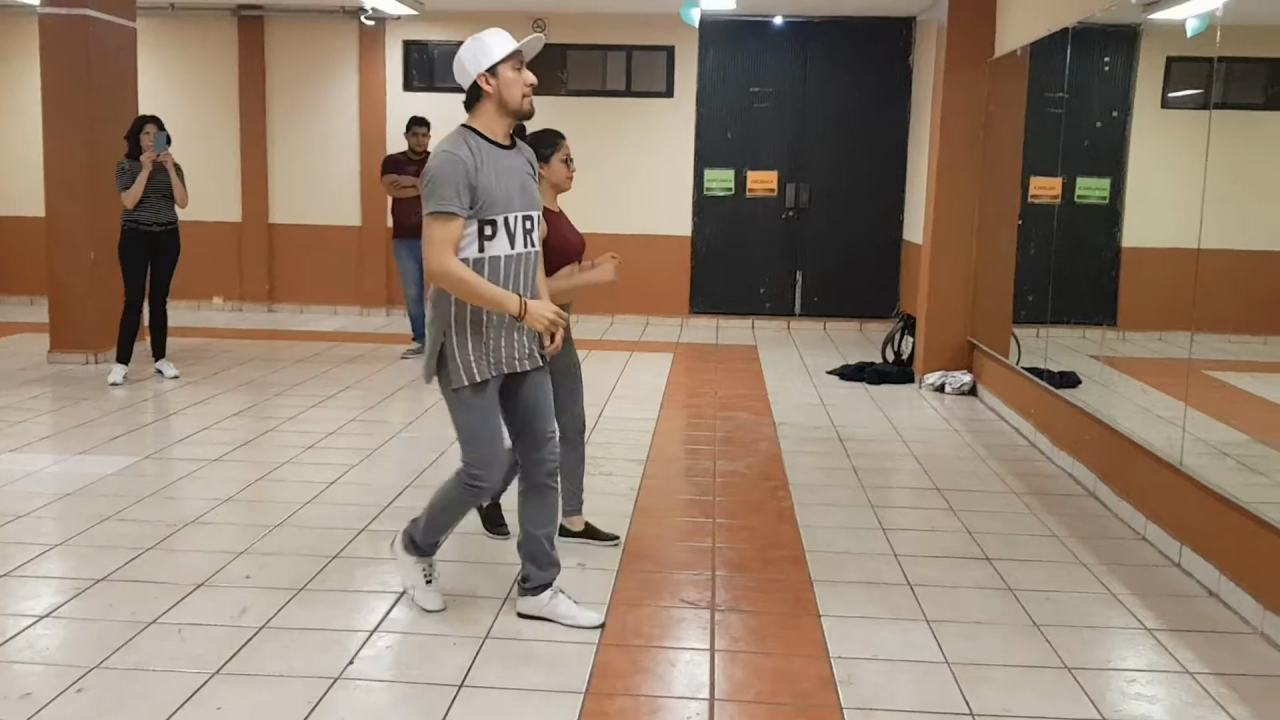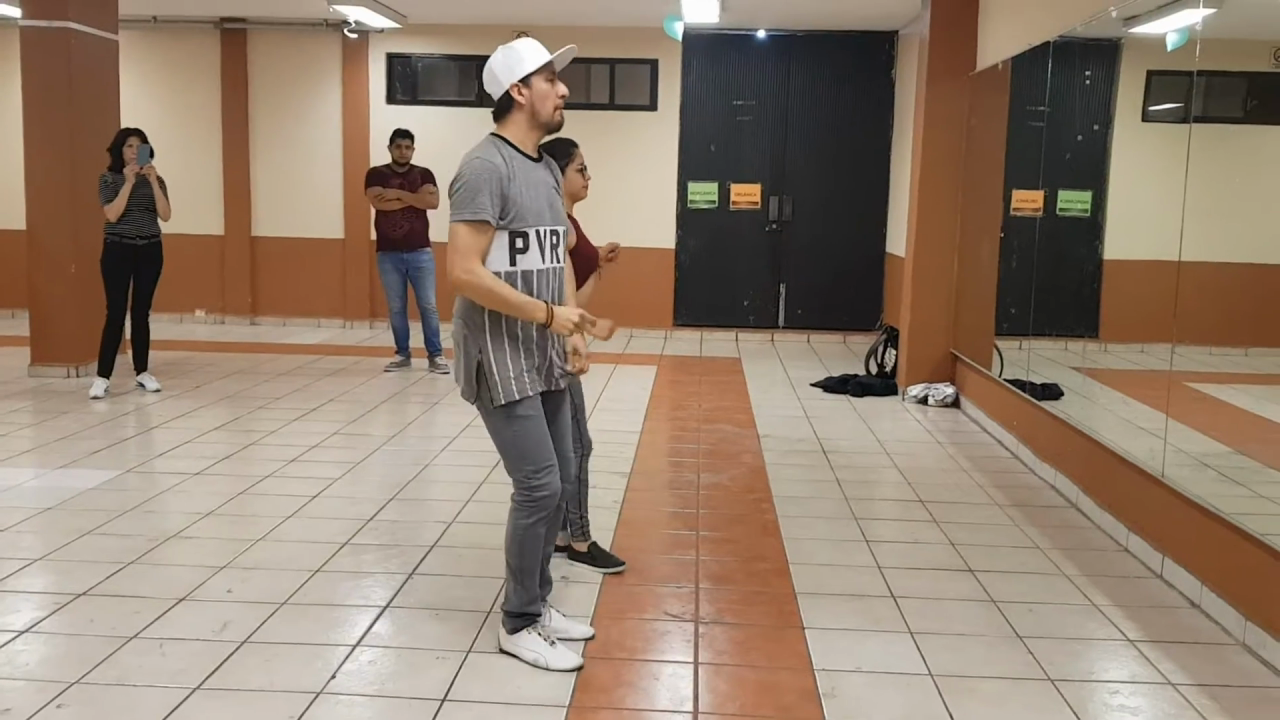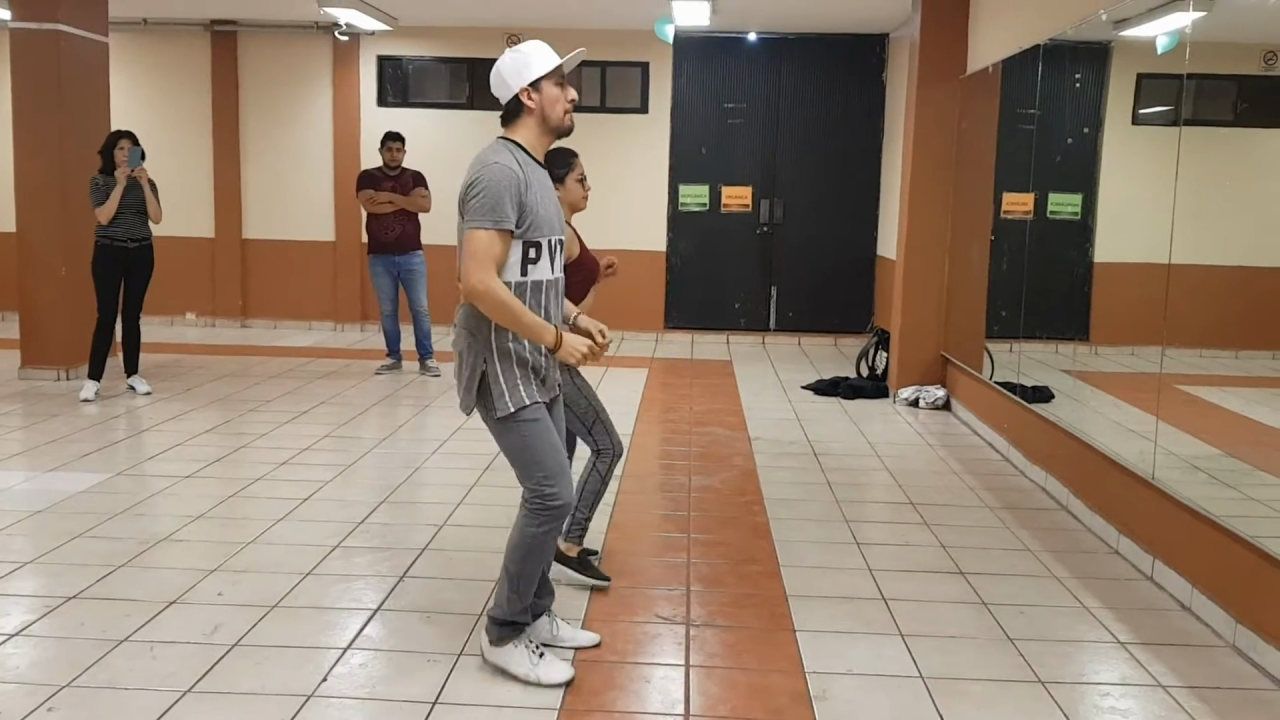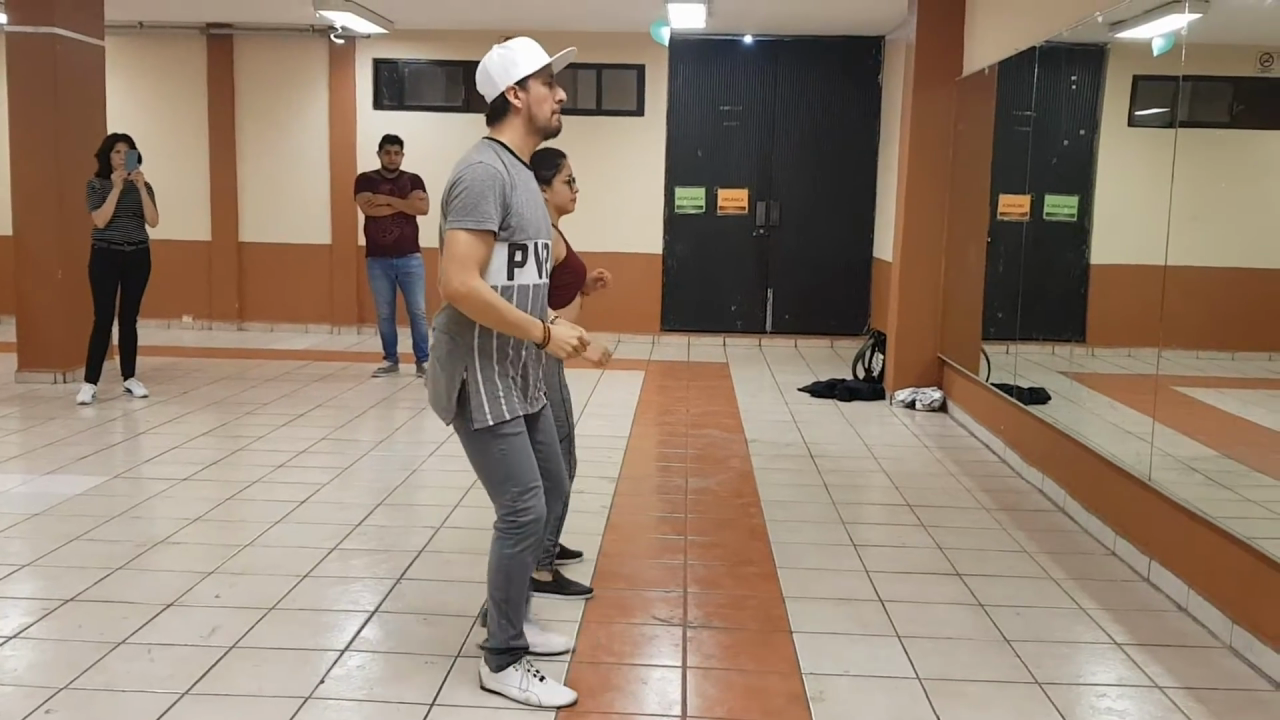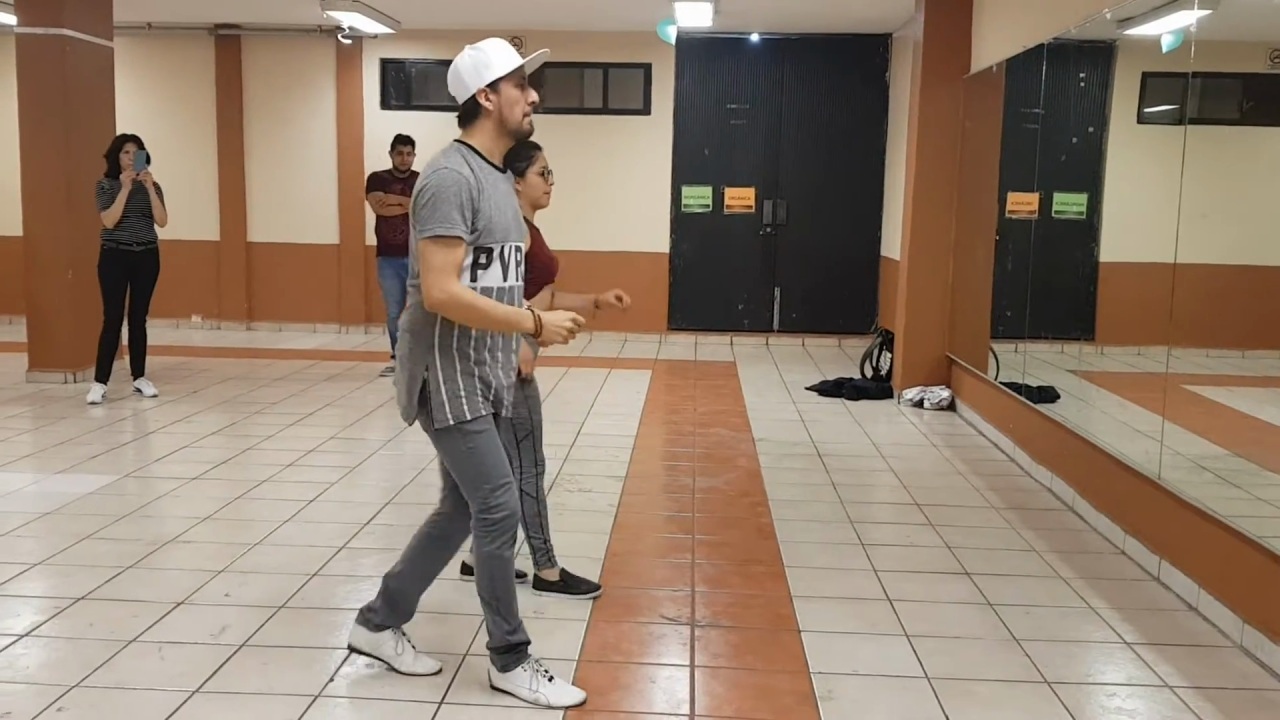
dt=0.3s
person 1, frame 1
left shoulder: (525, 157)
right shoulder: (454, 158)
right elbow: (440, 264)
left wrist: (545, 308)
right wrist: (521, 308)
left hip: (521, 342)
right hip: (470, 343)
left knee: (543, 462)
right knee: (486, 471)
left ankle: (537, 587)
right ankle: (417, 545)
person 1, frame 2
left shoulder: (547, 170)
right shoulder: (486, 167)
right elbow: (464, 272)
left wrist: (572, 328)
right wrist: (550, 315)
left hip: (545, 357)
right hip: (498, 358)
left knee: (559, 482)
right knee: (538, 486)
left ankle: (535, 605)
right ankle: (517, 623)
person 1, frame 3
left shoulder: (534, 172)
right shoulder: (499, 171)
right elbow: (478, 282)
left wrist: (576, 320)
right wrist: (556, 340)
left hip: (535, 365)
right hip: (500, 366)
left knee: (554, 493)
right knee: (551, 495)
left ankle: (535, 613)
right ankle: (505, 634)
person 1, frame 4
left shoulder: (523, 175)
right shoulder: (483, 172)
right elbow: (460, 286)
left wrist: (555, 325)
right wrist: (545, 335)
left hip: (519, 375)
right hip: (481, 376)
left knee: (551, 494)
right knee: (522, 512)
left ankle: (510, 619)
right ankle: (503, 660)
person 1, frame 5
left shoulder: (498, 177)
right shoulder: (451, 177)
right elbow: (441, 292)
left wrist: (533, 316)
right wrist: (535, 327)
left hip: (486, 375)
right hip: (448, 375)
left knee: (463, 507)
right knee: (499, 510)
left ankle: (379, 623)
right ankle: (510, 659)
person 2, frame 1
left shoulder: (558, 215)
left wrist: (592, 266)
right wrist: (591, 276)
left hip: (560, 330)
left knee: (574, 426)
left ankle: (573, 520)
right ankle: (490, 500)
person 2, frame 2
left shoulder: (566, 221)
left wrist: (596, 261)
right wrist: (593, 327)
left knee: (569, 444)
right knee: (575, 444)
left ankle: (560, 535)
right ankle: (578, 542)
person 2, frame 3
left shoulder: (561, 232)
right shoulder: (560, 234)
left wrist: (595, 275)
left knee: (563, 451)
right knee: (608, 448)
left ankle: (562, 539)
right ankle: (568, 549)
person 2, frame 4
left shoulder: (547, 235)
right shoulder: (546, 236)
left wrist: (586, 287)
right wrist: (582, 344)
left hip: (540, 361)
right hip: (538, 362)
right knee: (559, 466)
left ankle: (544, 544)
right ankle: (542, 571)
person 2, frame 5
left shoulder: (530, 231)
left elbow: (544, 298)
left wrist: (596, 300)
right wrist: (519, 346)
left hip: (518, 360)
left knee: (519, 462)
right knee: (530, 463)
right ankle: (548, 572)
person 3, frame 1
left shoulder: (172, 167)
right shoulder: (125, 166)
left elbow: (182, 202)
right elbow: (129, 202)
left wrist: (170, 169)
right wrist: (145, 170)
left hip: (167, 237)
right hip: (135, 237)
left knee: (159, 300)
right knee: (134, 300)
left ankle: (160, 359)
right ankle: (121, 363)
person 3, frame 2
left shoulder: (155, 179)
right shoulder: (108, 178)
left elbow: (165, 215)
right elbow: (112, 215)
left wrist: (153, 182)
right wrist: (129, 182)
left hip: (150, 250)
right hip: (118, 250)
left knee: (141, 313)
right knee: (115, 313)
left ankle: (142, 372)
right ankle: (102, 377)
person 3, frame 3
left shoulder: (146, 182)
right shoulder: (99, 181)
left elbow: (156, 218)
right elbow: (103, 218)
left wrist: (144, 184)
right wrist: (120, 185)
left hip: (141, 253)
right hip: (109, 253)
left knee: (132, 316)
right knee: (106, 316)
left ankle: (132, 375)
right ankle: (92, 380)
person 3, frame 4
left shoulder: (143, 185)
right shoulder: (96, 184)
left elbow: (153, 221)
right elbow: (100, 221)
left wrist: (141, 188)
right wrist: (116, 188)
left hip: (137, 257)
right hip: (105, 256)
left knee: (129, 319)
right knee: (103, 319)
left ankle: (129, 378)
right ankle: (90, 383)
person 3, frame 5
left shoulder: (152, 186)
right shoulder: (106, 185)
left elbow: (162, 221)
right elbow: (109, 221)
left wrist: (149, 188)
right wrist: (125, 189)
left hip: (146, 257)
right hip: (115, 256)
left knee: (138, 319)
right knee: (113, 319)
left ankle: (139, 378)
right ankle: (100, 382)
person 4, frame 1
right shoulder: (392, 161)
right elbow: (393, 190)
left wrist: (413, 182)
right wrist: (421, 185)
right hip: (404, 240)
right knee: (412, 294)
right ankle: (419, 340)
person 4, frame 2
left shoulder: (424, 174)
right shoulder: (376, 174)
left elbow: (433, 201)
right elbow: (378, 202)
left wrist: (399, 194)
right wrist: (415, 197)
left hip: (420, 252)
right hip: (388, 254)
left knee: (428, 306)
right knee: (396, 307)
left ankle: (436, 355)
right ankle: (402, 354)
person 4, frame 3
left shoulder: (415, 177)
right shoulder: (367, 177)
left elbow: (425, 205)
right elbow: (370, 205)
left wrist: (391, 197)
right wrist: (407, 201)
left hip: (412, 255)
right hip: (380, 257)
left knee: (420, 308)
right knee: (387, 310)
left ankle: (426, 358)
right ankle: (393, 356)
person 4, frame 4
left shoulder: (413, 180)
right shoulder: (366, 180)
left elbow: (423, 207)
right elbow: (368, 208)
left wrist: (388, 200)
right wrist: (406, 203)
left hip: (410, 257)
right hip: (378, 260)
left knee: (418, 311)
right knee: (385, 313)
left ankle: (423, 360)
right ankle: (390, 359)
person 4, frame 5
right shoulder: (377, 179)
right elbow: (380, 207)
left wrist: (397, 199)
right wrist: (411, 203)
right hip: (388, 258)
right knee: (393, 312)
right ankle: (398, 357)
